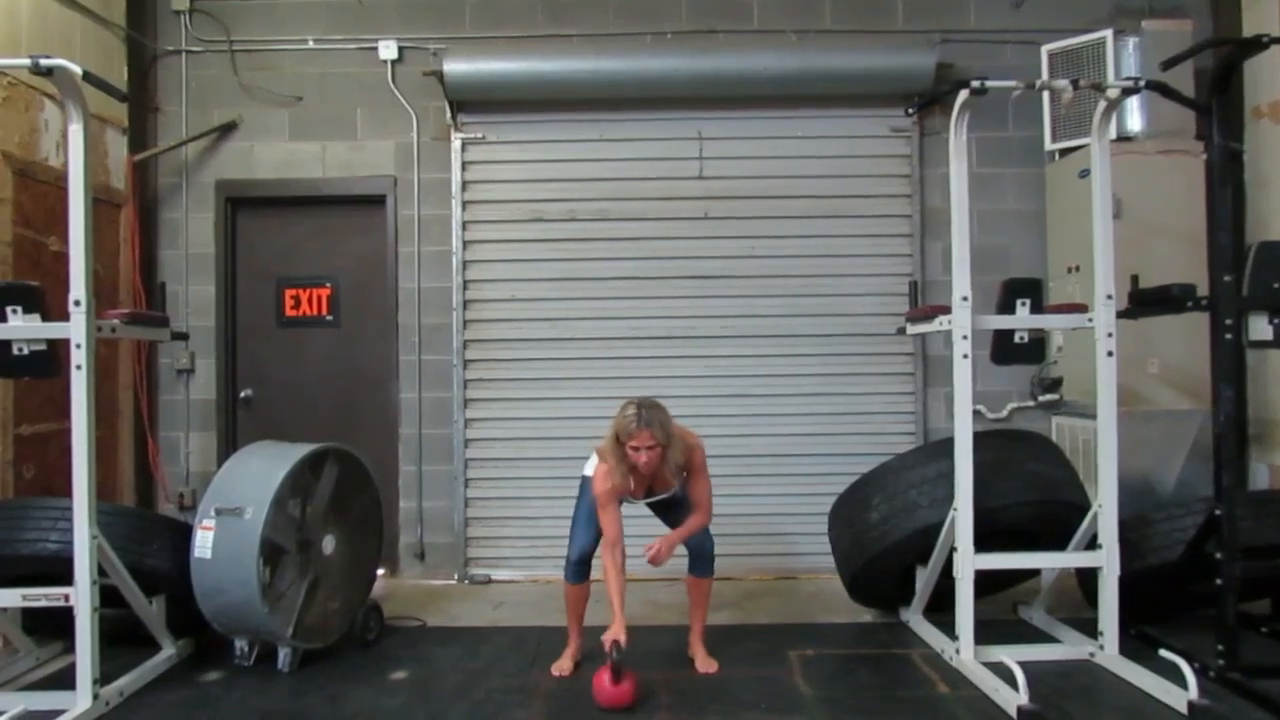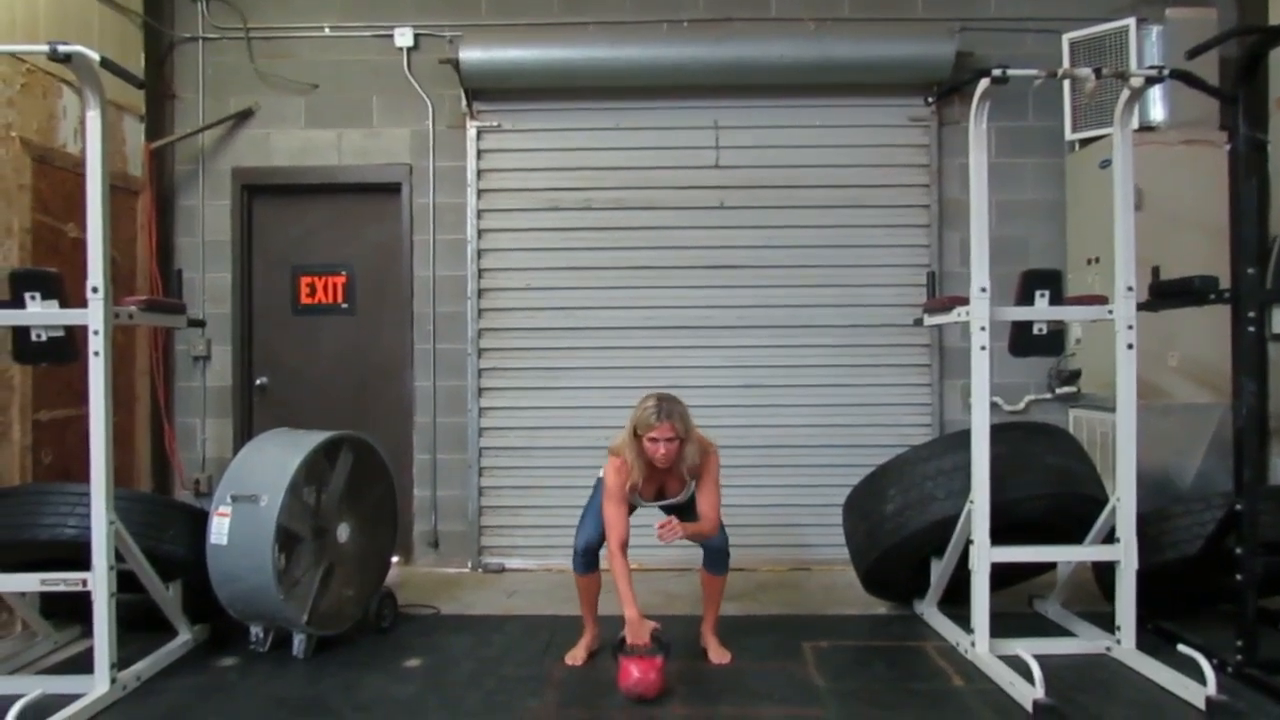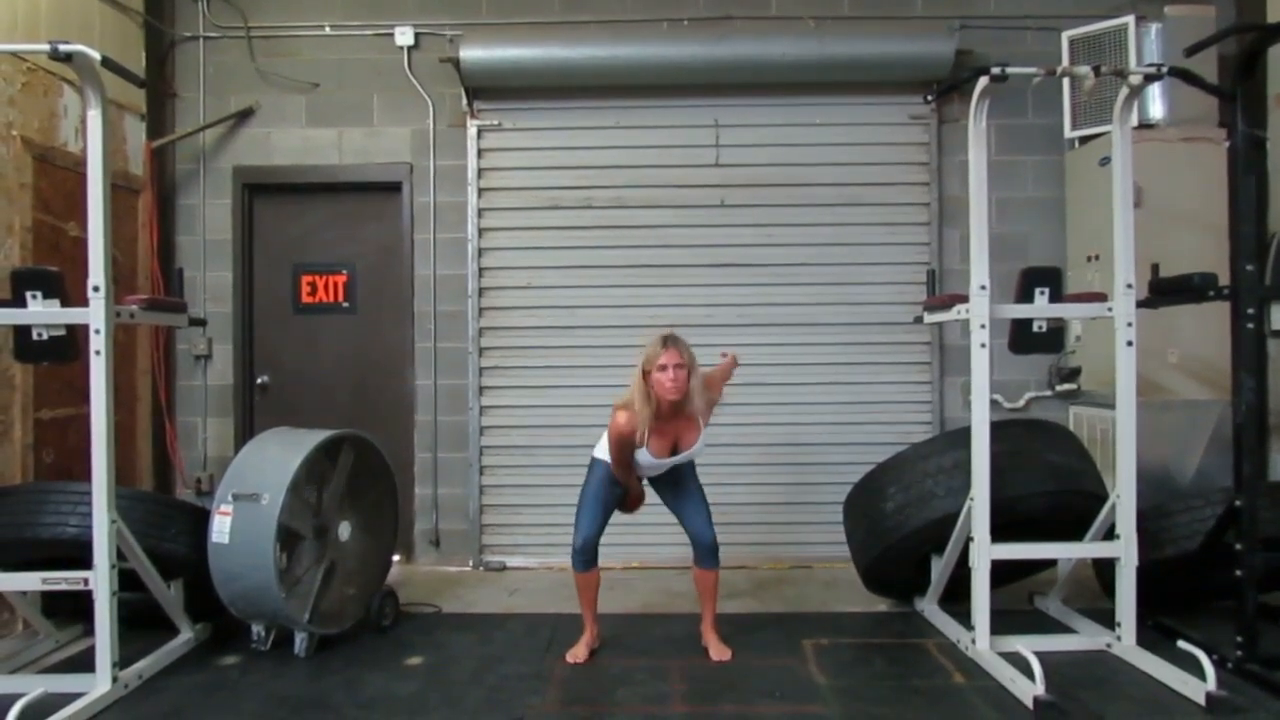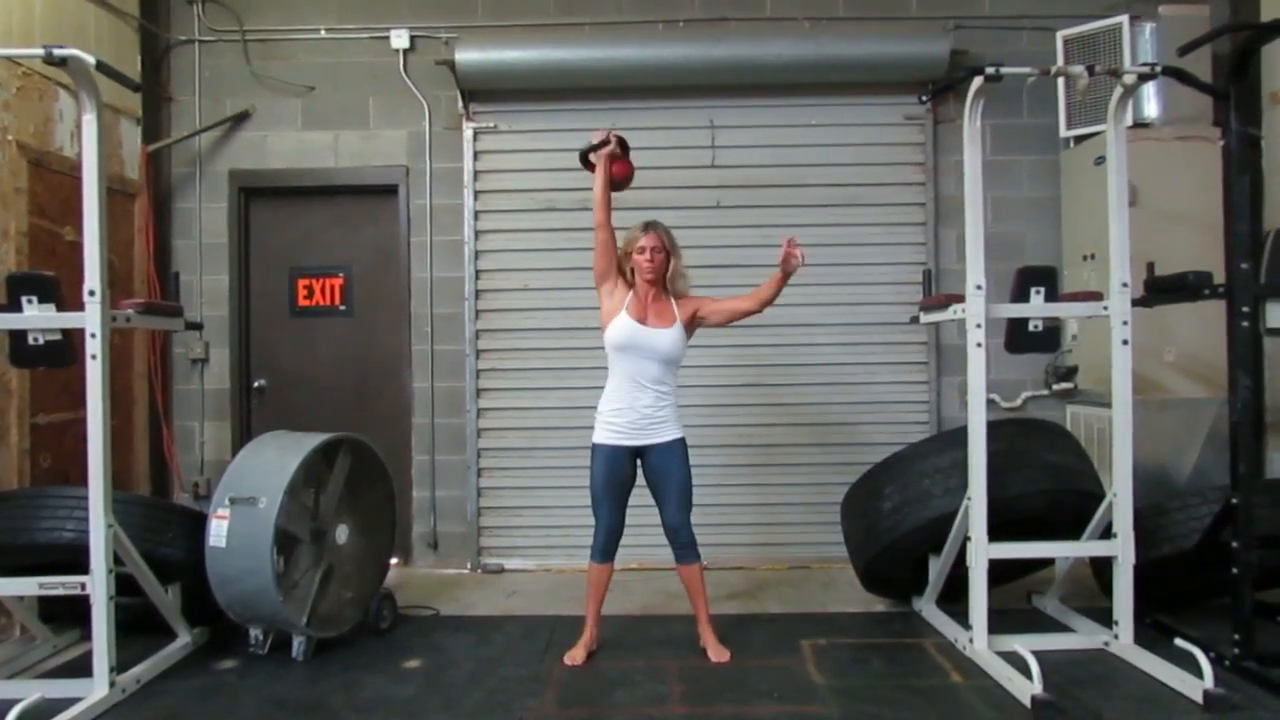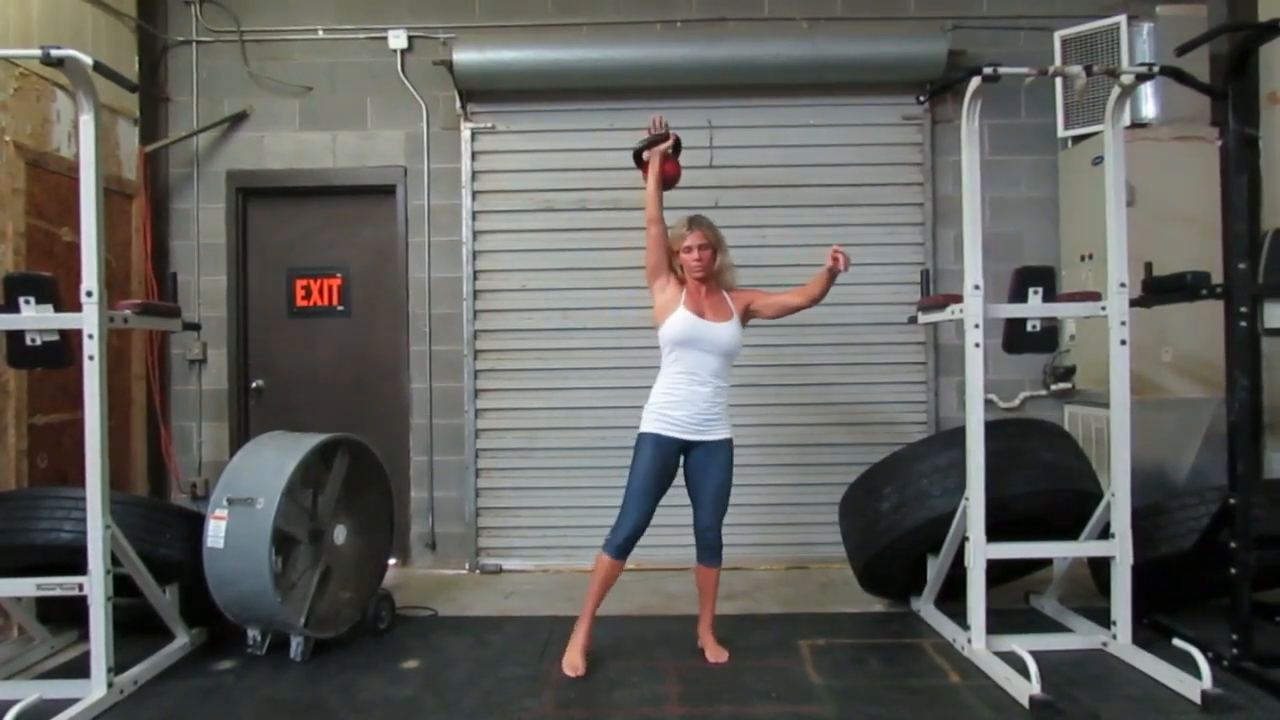
dt=1s
person 1, frame 1
left shoulder: (689, 448)
right shoulder: (607, 470)
left elbow: (703, 511)
right elbow: (613, 549)
left wrist: (671, 539)
right wrist: (618, 620)
left hip: (666, 487)
right hip: (613, 482)
left knee: (703, 548)
right knee: (578, 555)
left ankle: (696, 643)
right ankle: (573, 646)
person 1, frame 2
left shoulder: (704, 454)
right shoulder: (620, 464)
left elbow: (711, 524)
right elbow: (616, 547)
left wrist: (684, 528)
right wrist: (632, 616)
left hip: (679, 496)
right hip: (623, 486)
left knee: (718, 545)
right knee: (585, 546)
left ankle: (709, 633)
right ankle: (590, 634)
person 1, frame 3
left shoulder: (705, 395)
right shoulder: (626, 420)
left elbow: (724, 370)
right elbow: (621, 466)
left wrist: (730, 361)
right wrist: (633, 489)
left hip: (675, 468)
right hip: (613, 466)
left knee: (706, 540)
right knee: (584, 543)
left ankle: (709, 631)
right ankle: (589, 633)
person 1, frame 4
left shoulder: (687, 309)
right shoulder: (613, 295)
left elbow: (753, 304)
right elbow: (601, 228)
left wrist: (783, 274)
right wrist: (602, 167)
left hip: (664, 438)
right hip: (613, 436)
left knee: (680, 531)
right knee: (606, 535)
left ankle: (706, 630)
right ankle: (589, 634)
person 1, frame 5
left shoulder: (739, 302)
right shoulder: (667, 290)
left elbow: (802, 299)
right elbow: (653, 222)
left wrist: (829, 274)
right wrist: (656, 160)
left hip: (713, 437)
right hip: (662, 429)
left knee: (709, 534)
right knee: (629, 526)
left ankle: (706, 631)
right ankle: (582, 630)
